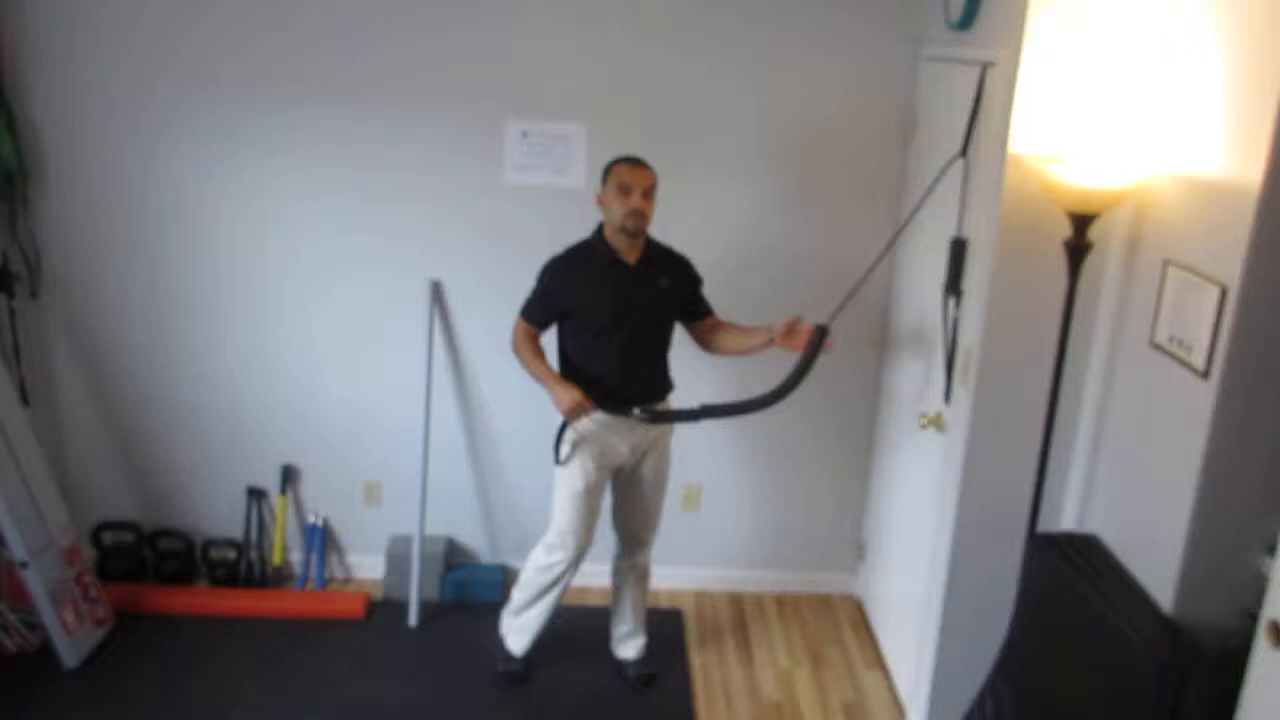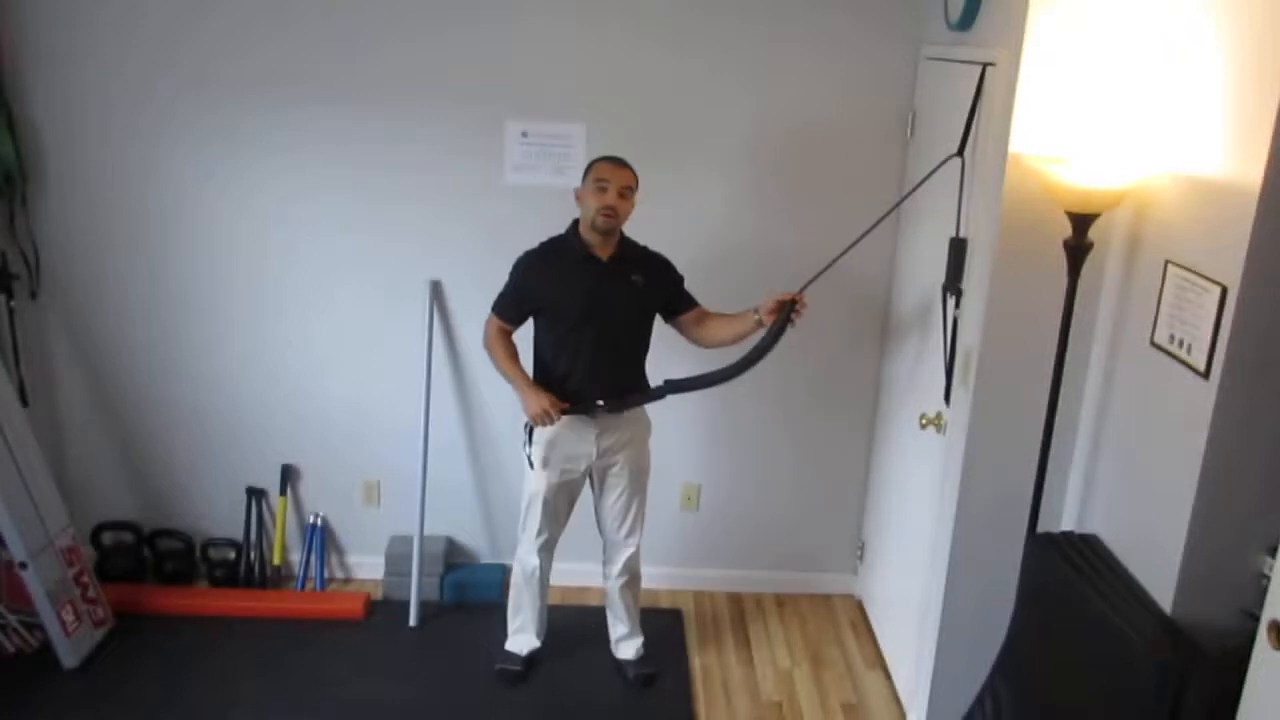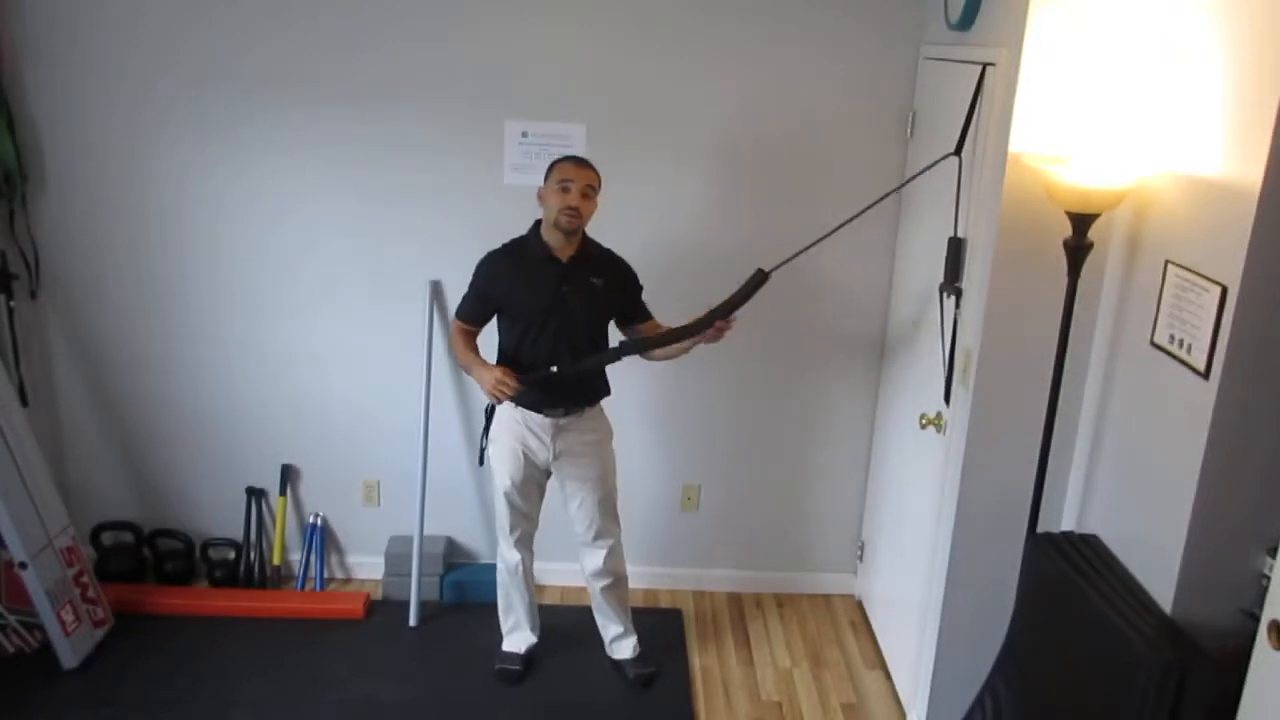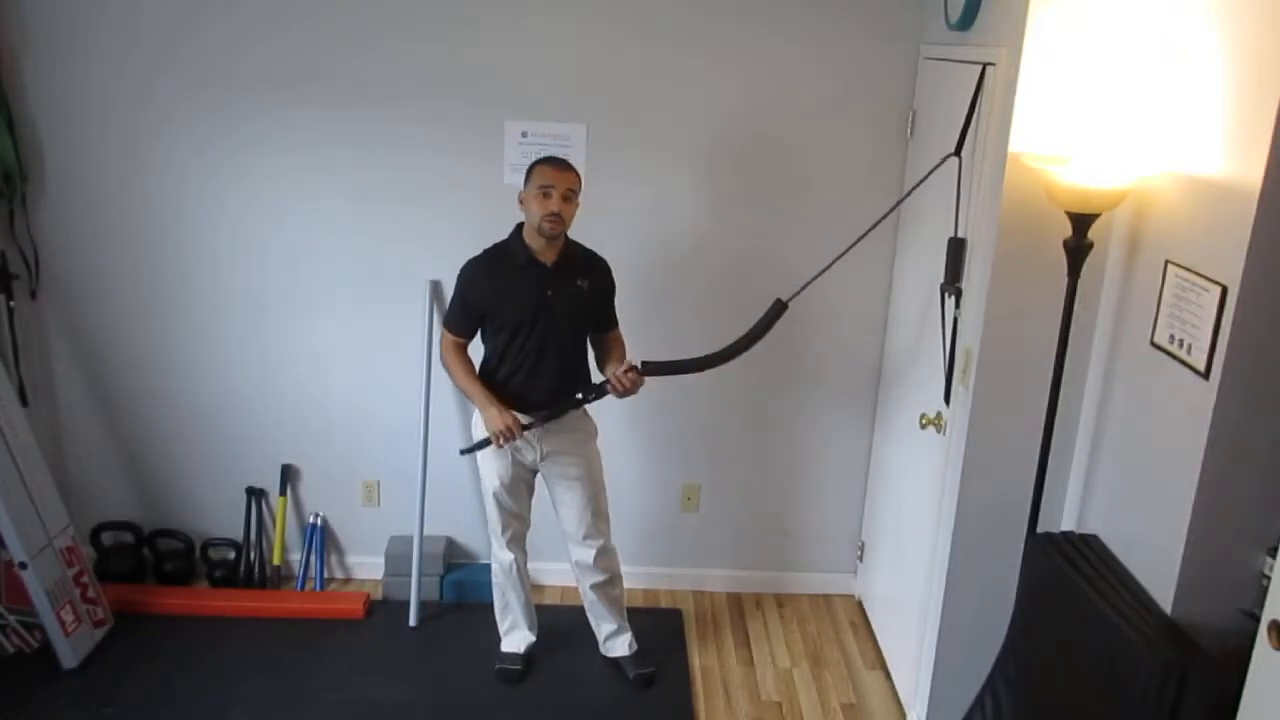
dt=0.5s
person 1, frame 1
left shoulder: (675, 269)
right shoulder: (568, 269)
left elbow: (709, 333)
right elbow: (523, 335)
left wrist: (771, 337)
right wrist: (555, 384)
left hip: (652, 426)
right hip: (591, 425)
left knee: (637, 544)
right knee: (567, 543)
left ankle: (628, 645)
right ankle: (513, 636)
person 1, frame 2
left shoulder: (651, 268)
right shoulder: (540, 263)
left elbow: (699, 326)
right elbow: (496, 331)
left wrist: (758, 318)
right wrist: (525, 388)
left hip: (625, 427)
right hip: (559, 426)
left knee: (624, 545)
right knee: (537, 540)
left ankle: (627, 645)
right ankle: (521, 640)
person 1, frame 3
left shoulder: (612, 270)
right shoulder: (501, 264)
left elbow: (648, 339)
right elbow: (460, 332)
left wrist: (695, 336)
right wrist: (480, 368)
left hip: (585, 424)
right hip: (517, 422)
left knee: (601, 542)
right knee: (514, 541)
left ankle: (622, 644)
right ankle: (517, 639)
person 1, frame 4
left shoulder: (593, 270)
right shoulder: (483, 270)
left elbow: (607, 337)
right elbow: (451, 347)
left wrist: (619, 370)
right wrist: (485, 404)
left hip: (570, 426)
right hip: (501, 430)
left knee: (592, 541)
right knee: (507, 542)
left ankle: (618, 642)
right ankle: (516, 639)
